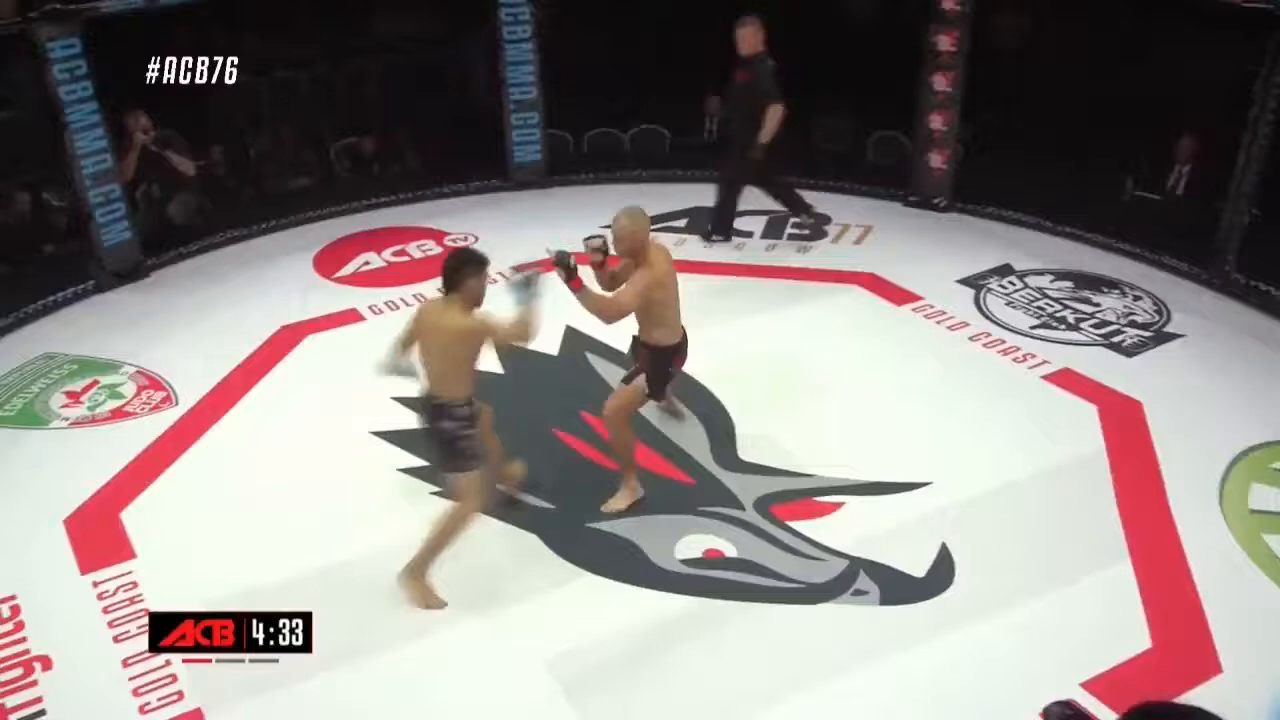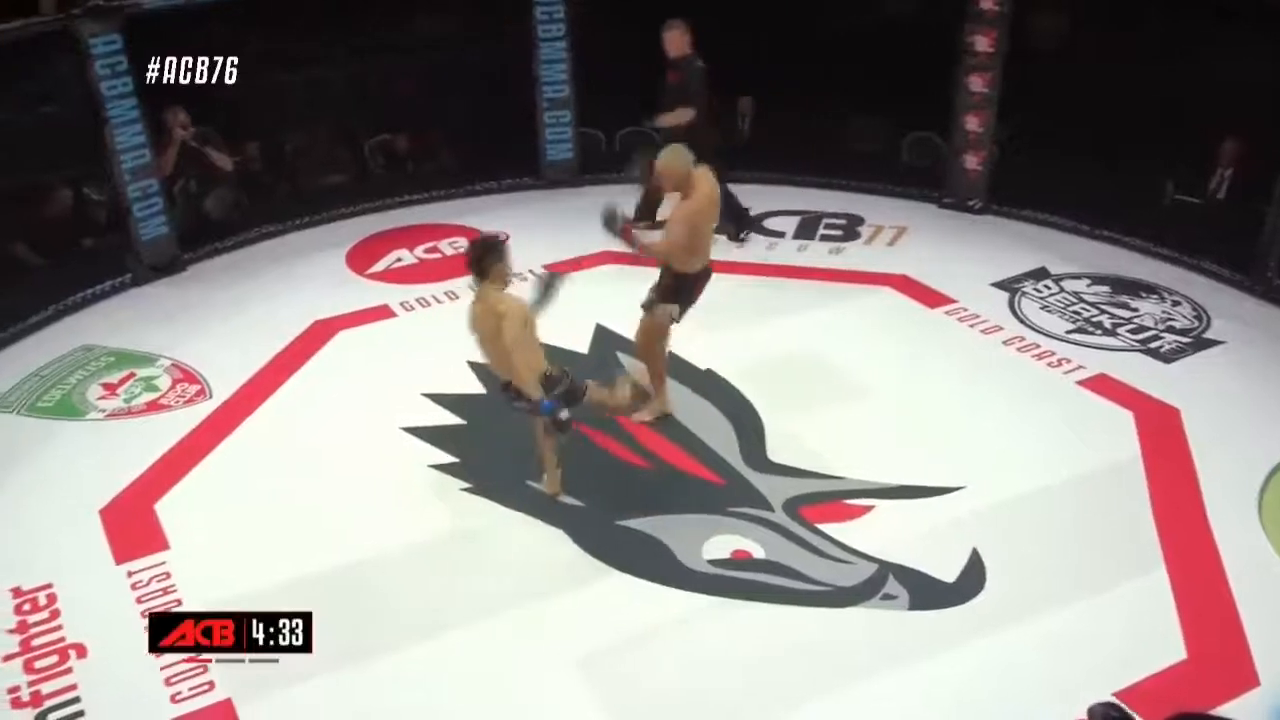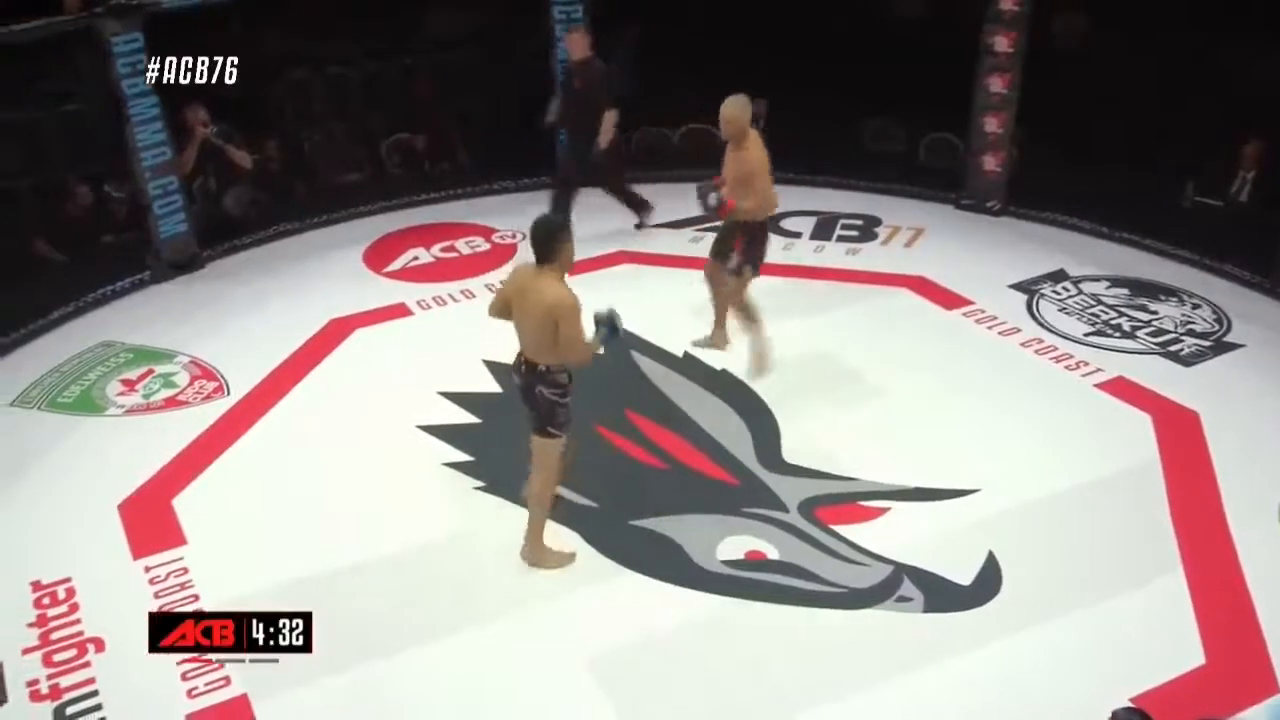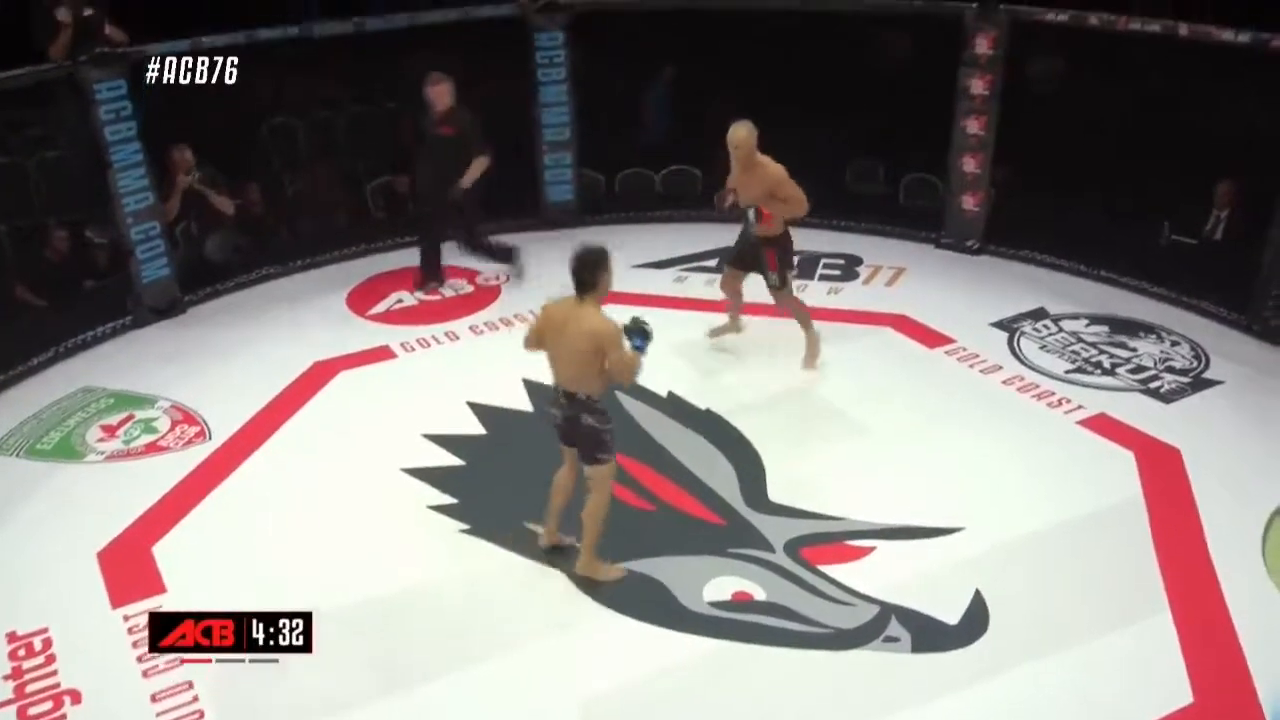
dt=0.5s
person 1, frame 1
left shoulder: (428, 310)
right shoulder: (470, 325)
left elbow: (404, 342)
right elbow: (521, 334)
left wrist: (396, 361)
right wrist: (526, 298)
left hip: (437, 401)
right hip: (450, 416)
left knee: (484, 417)
right knee: (470, 502)
left ankle: (503, 473)
right ankle: (416, 572)
person 1, frame 2
left shoulder: (476, 310)
right shoulder: (510, 305)
right elbow: (516, 351)
left wrist: (539, 299)
right wrist: (543, 402)
left hip: (516, 390)
right hip: (543, 385)
left knee: (543, 425)
right knee: (590, 390)
left ankle: (552, 477)
right ankle: (617, 397)
person 1, frame 3
left shoulder: (518, 275)
right shoulder: (563, 299)
left elbow: (497, 311)
right elbow: (577, 356)
right wrist: (604, 335)
left hip: (523, 368)
right hip: (550, 381)
left knee: (545, 439)
right knee: (549, 464)
left ankle: (535, 489)
right ankle: (534, 544)
person 1, frame 4
left shoulder: (553, 309)
right shoulder: (605, 328)
left elbow: (531, 343)
right elbow: (625, 377)
right wrist: (638, 344)
left hip: (560, 402)
right hip: (588, 411)
left knee: (571, 465)
right knee: (601, 487)
left ankle: (550, 532)
right ankle: (588, 560)
person 2, frame 1
left shoulder: (650, 274)
right shoulder: (649, 251)
left elbow: (611, 312)
right elbow: (610, 283)
left wrist: (574, 281)
right wrist: (598, 261)
left hip: (663, 353)
right hip: (653, 340)
left knee: (614, 414)
right knee: (641, 369)
left ankle: (630, 486)
right ankle: (669, 402)
person 2, frame 2
left shoulder: (689, 210)
right shoulder: (705, 178)
left elbow: (664, 251)
left wrist: (627, 233)
left hip: (682, 278)
right hip: (693, 269)
left knee: (644, 338)
right knee: (653, 331)
left ankle: (660, 401)
right ankle: (654, 380)
person 2, frame 3
left shoulder: (754, 156)
right shoulder: (736, 139)
left elbow: (768, 204)
left wrist: (726, 205)
right wrist: (718, 184)
left hip: (750, 229)
right hip: (732, 223)
left knee: (732, 294)
right knee: (713, 276)
left ankle: (759, 342)
right ankle: (718, 334)
person 2, frame 4
left shoulder: (773, 172)
right shoulder: (736, 161)
left elbow: (801, 206)
left wrist: (766, 214)
right wrist: (729, 194)
left hip: (773, 242)
right hip: (750, 233)
left knee: (783, 299)
right knee: (728, 282)
left ankle: (811, 337)
right ankle: (734, 322)
person 3, frame 1
left shoulder: (763, 68)
right shoulder: (747, 65)
left elbow: (776, 108)
left wrist: (762, 142)
right wrist: (728, 127)
left hip: (753, 139)
right hip: (743, 136)
left knee: (730, 181)
right knee: (767, 179)
left ankle: (720, 229)
right ankle: (804, 211)
person 3, frame 2
left shoulder: (693, 70)
right shoulder: (676, 66)
left elbow: (689, 112)
left wrist: (657, 121)
left hip: (693, 138)
right hip: (676, 135)
left ankle: (741, 225)
right ankle: (644, 219)
person 3, frame 3
left shoulder: (597, 72)
right shoulder: (572, 69)
left elbow: (610, 112)
right elbow: (563, 96)
left wrist: (601, 145)
right wrist: (552, 116)
left hip: (591, 141)
right hip: (578, 138)
left knee: (564, 184)
right knee: (610, 179)
right ankle: (641, 208)
person 3, frame 4
left shoulder: (464, 120)
right shoulder: (428, 120)
left elbow: (482, 158)
left wrist: (463, 184)
right wrist: (422, 179)
left hip: (461, 190)
right hip: (435, 190)
left knee: (470, 239)
right knee: (429, 235)
left ankle: (508, 255)
right ankle: (432, 278)
